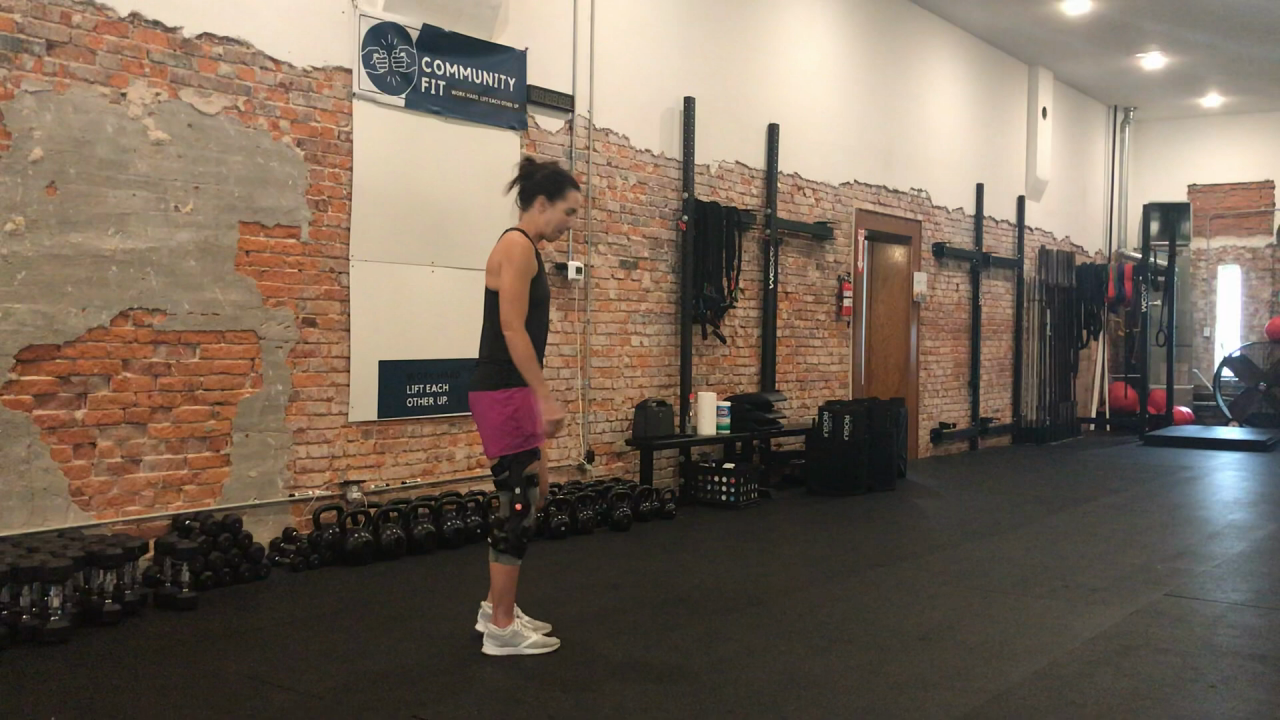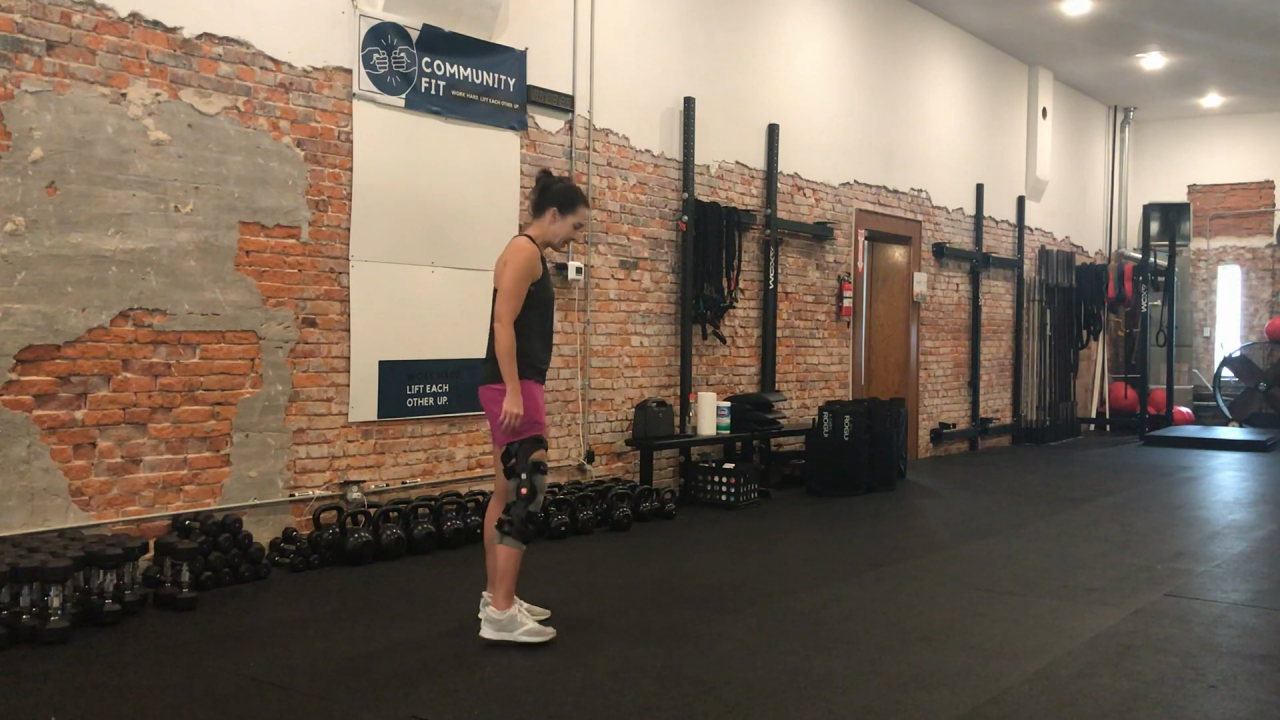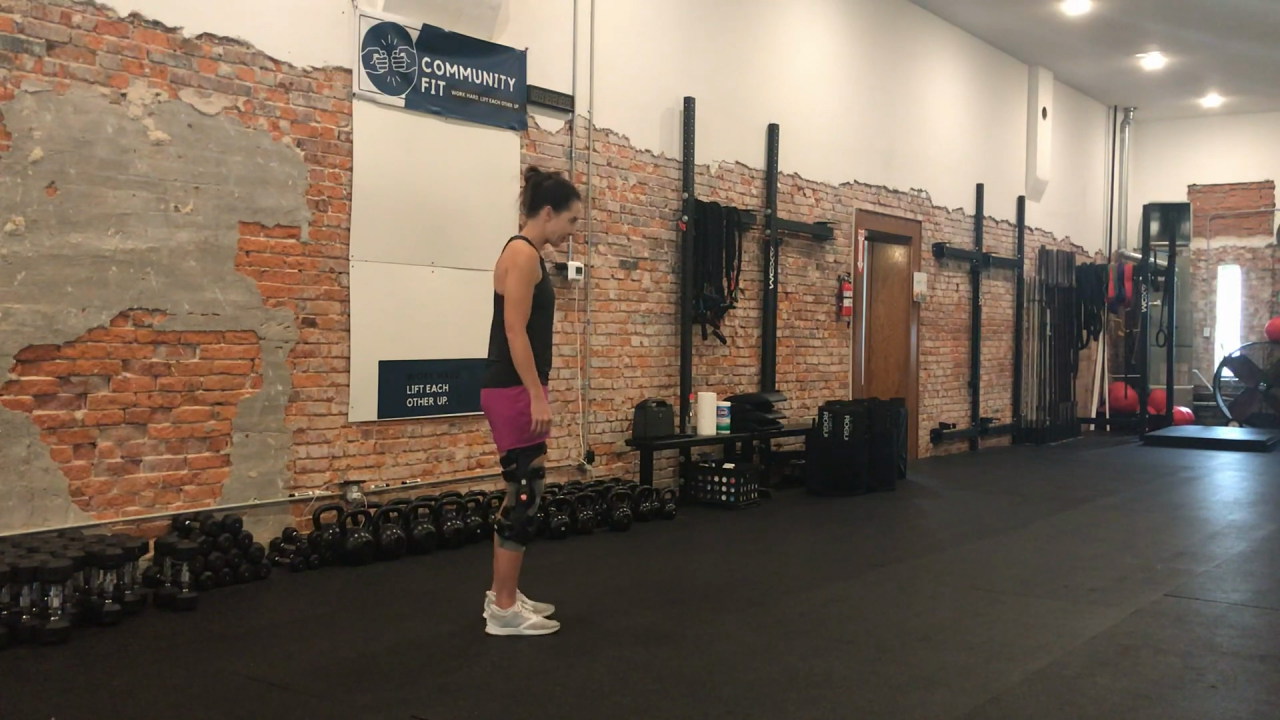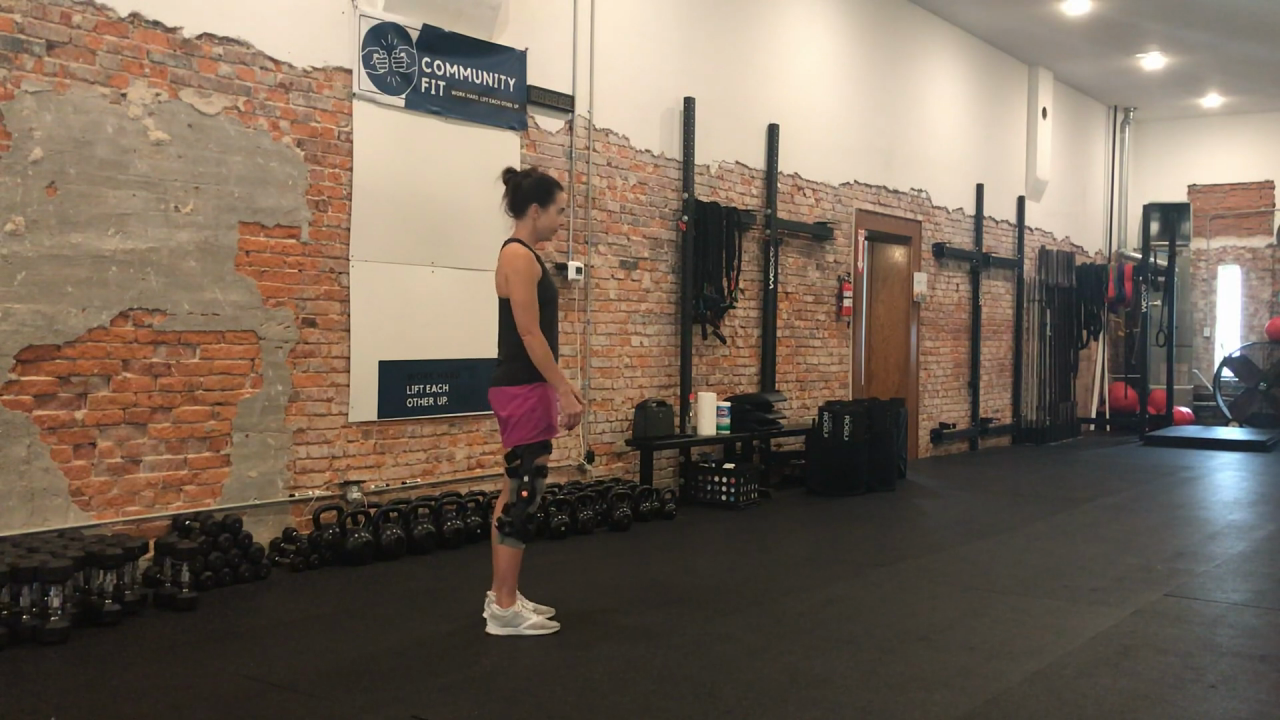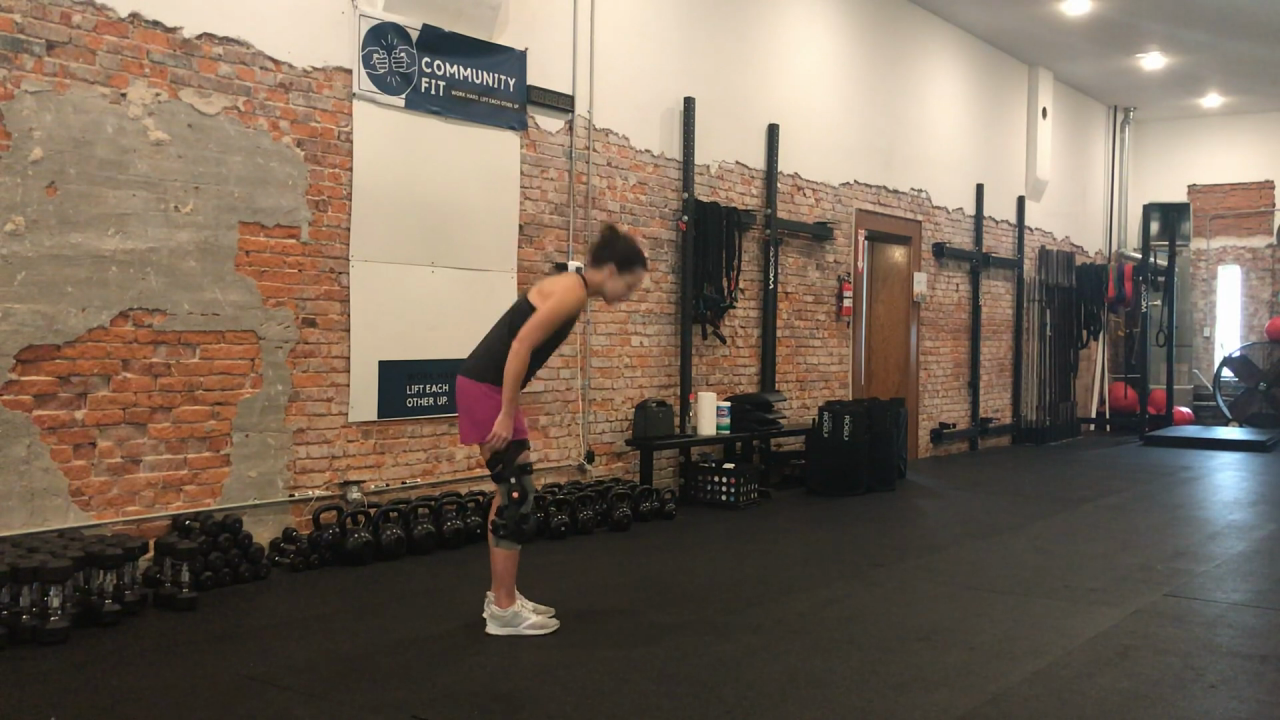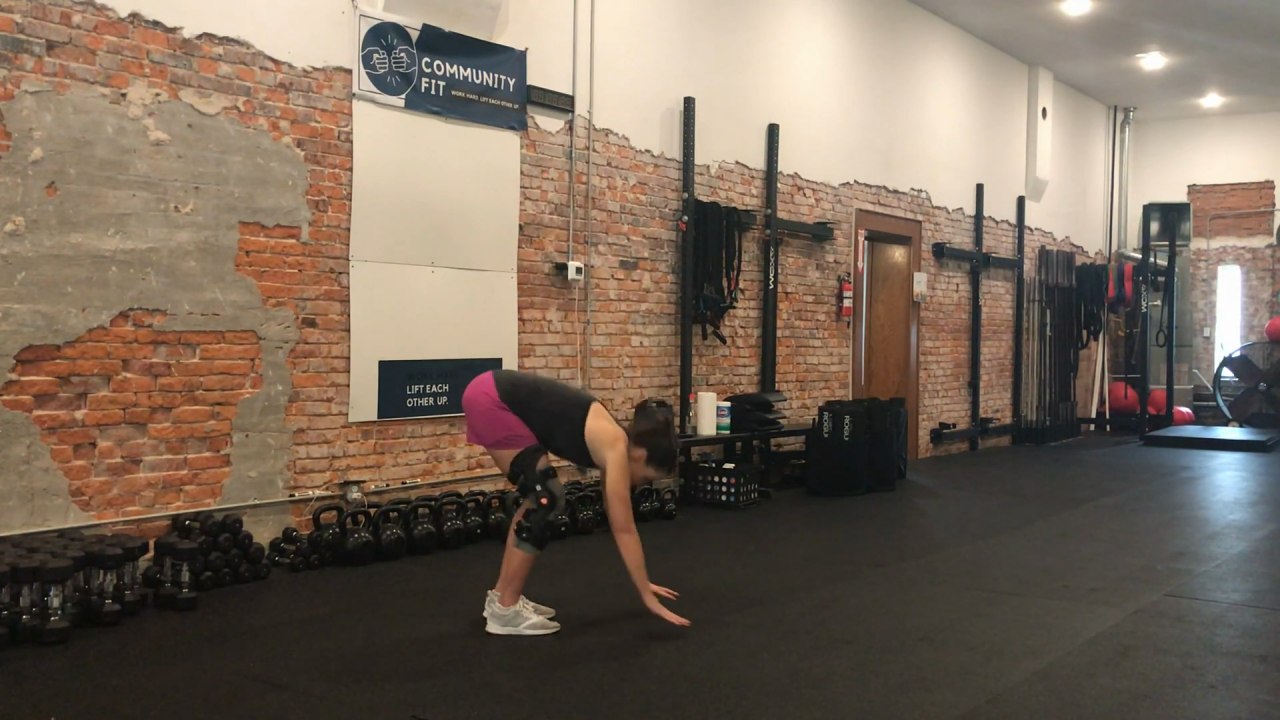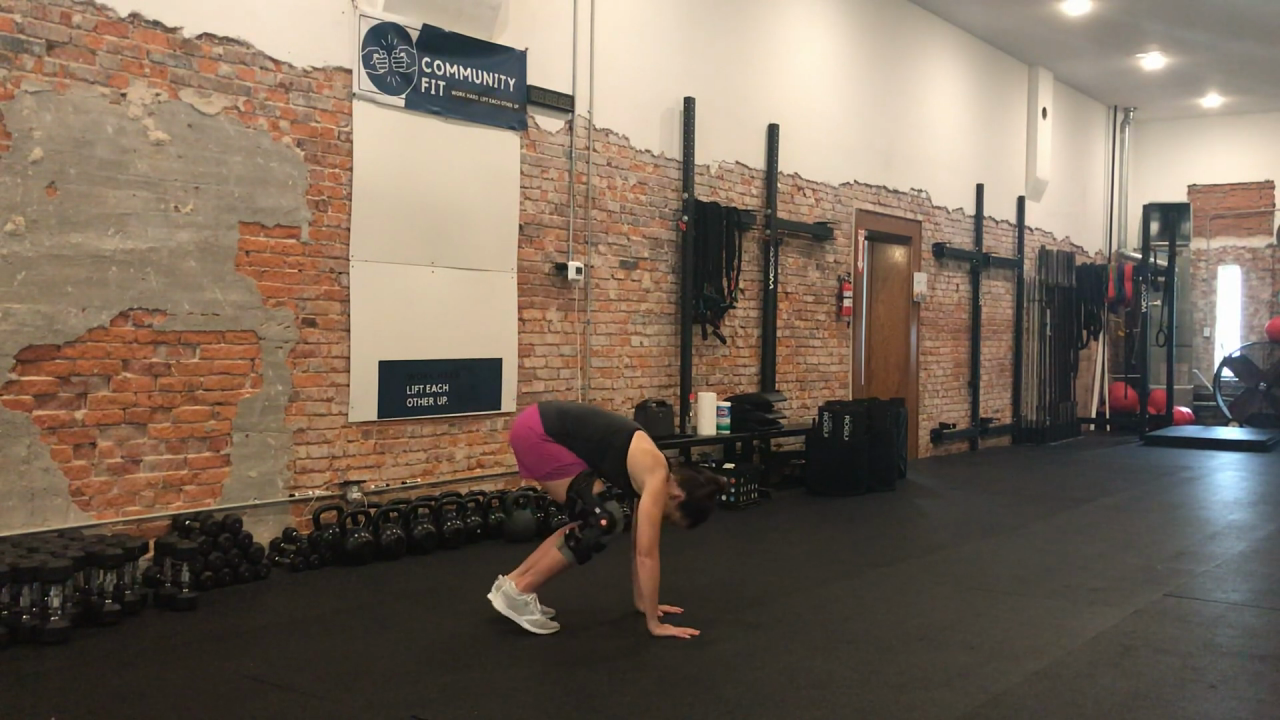
dt=0.7s
person 1, frame 1
left shoulder: (524, 248)
right shoulder: (517, 246)
right elbow: (513, 330)
right wrist: (548, 397)
left hip: (512, 391)
right hip: (504, 393)
left knee: (534, 493)
right knee: (518, 505)
left ankle: (497, 606)
right ankle: (501, 628)
person 1, frame 2
left shoulder: (530, 253)
right shoulder: (525, 251)
right elbow: (503, 323)
right wrist: (514, 392)
left hip: (516, 385)
right hip: (513, 386)
left knee: (507, 490)
right knee: (527, 492)
left ankle: (495, 596)
right ankle: (501, 614)
person 1, frame 3
left shoulder: (526, 254)
right shoulder: (523, 254)
right elbow: (516, 332)
right wrist: (537, 397)
left hip: (513, 389)
right hip: (515, 391)
left knee: (518, 494)
right knee: (524, 496)
left ankle: (502, 595)
right ankle: (504, 610)
person 1, frame 4
left shoulder: (524, 255)
right shoulder: (519, 255)
right elbow: (530, 334)
left wrist: (563, 384)
right wrist: (562, 393)
left hip: (524, 388)
right hip: (523, 390)
left knee: (516, 492)
right knee: (524, 494)
left ankle: (502, 596)
right ankle: (504, 610)
person 1, frame 5
left shoulder: (571, 287)
right shoulder: (573, 292)
right elbow: (520, 346)
left wrist: (510, 413)
right wrist: (506, 416)
left hip: (485, 384)
right hip: (485, 388)
left knee: (512, 491)
right knee: (516, 494)
left ankle: (502, 597)
right ankle: (504, 610)
person 1, frame 6
left shoulder: (611, 441)
right shoulder: (617, 450)
left elbow: (620, 525)
right elbow: (624, 530)
left wrist: (643, 582)
right wrist: (648, 597)
left hip: (492, 396)
right hip: (492, 400)
left knee: (540, 498)
right knee: (546, 498)
left ankle: (503, 595)
right ankle: (506, 609)
person 1, frame 7
left shoulder: (649, 475)
right shoulder: (656, 478)
left elbow: (639, 545)
right elbow: (646, 554)
left wrist: (641, 601)
right wrist: (654, 623)
left hip: (542, 430)
right hip: (538, 432)
left knee: (592, 523)
right knee: (604, 521)
left ankle: (513, 582)
right ankle: (518, 592)
